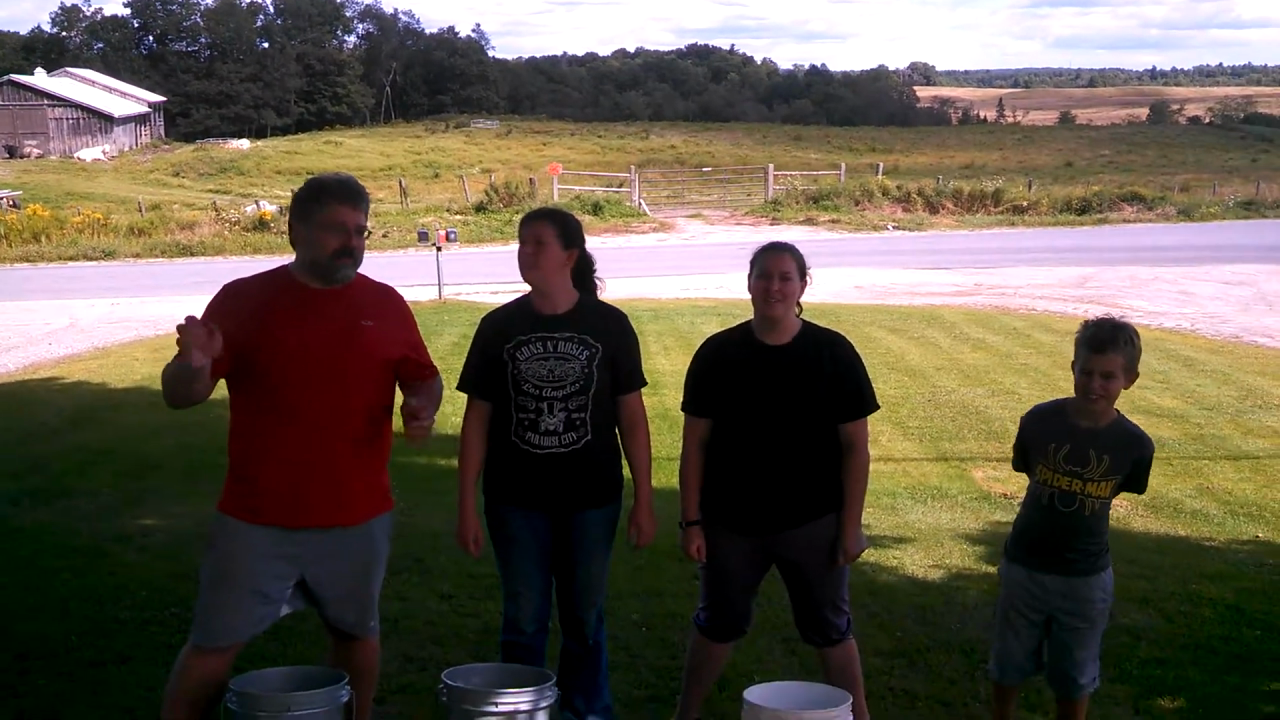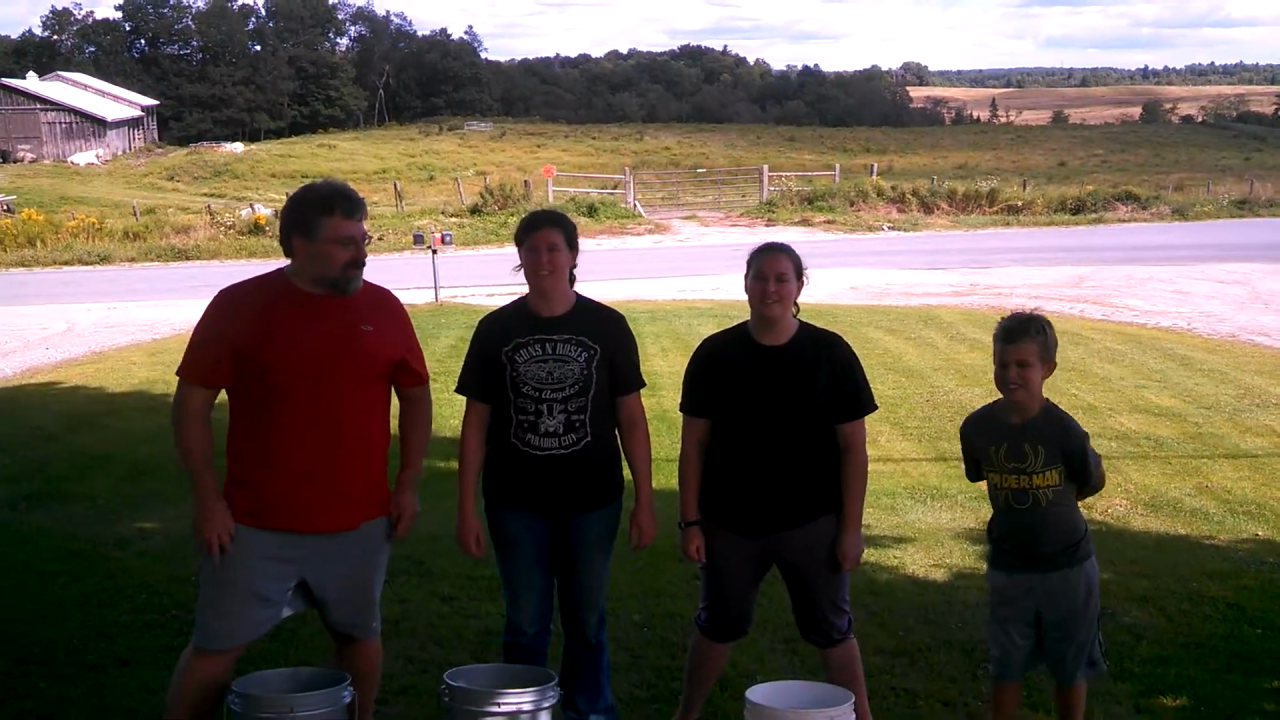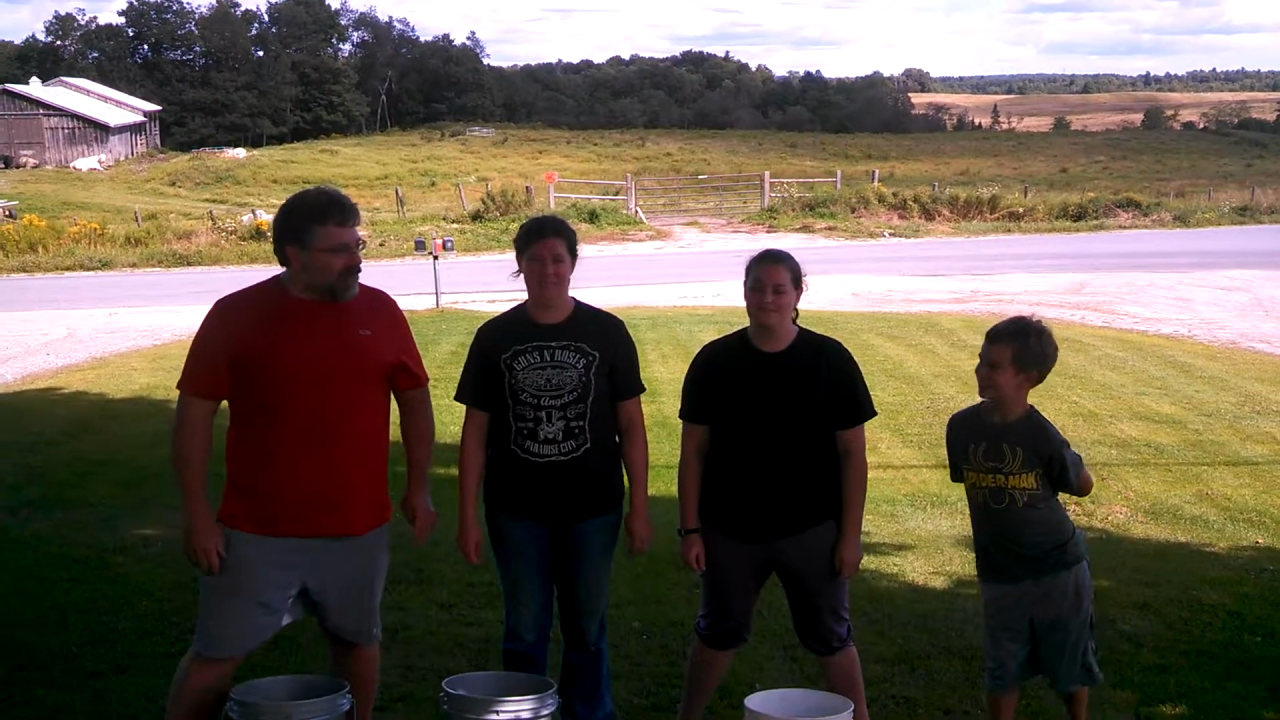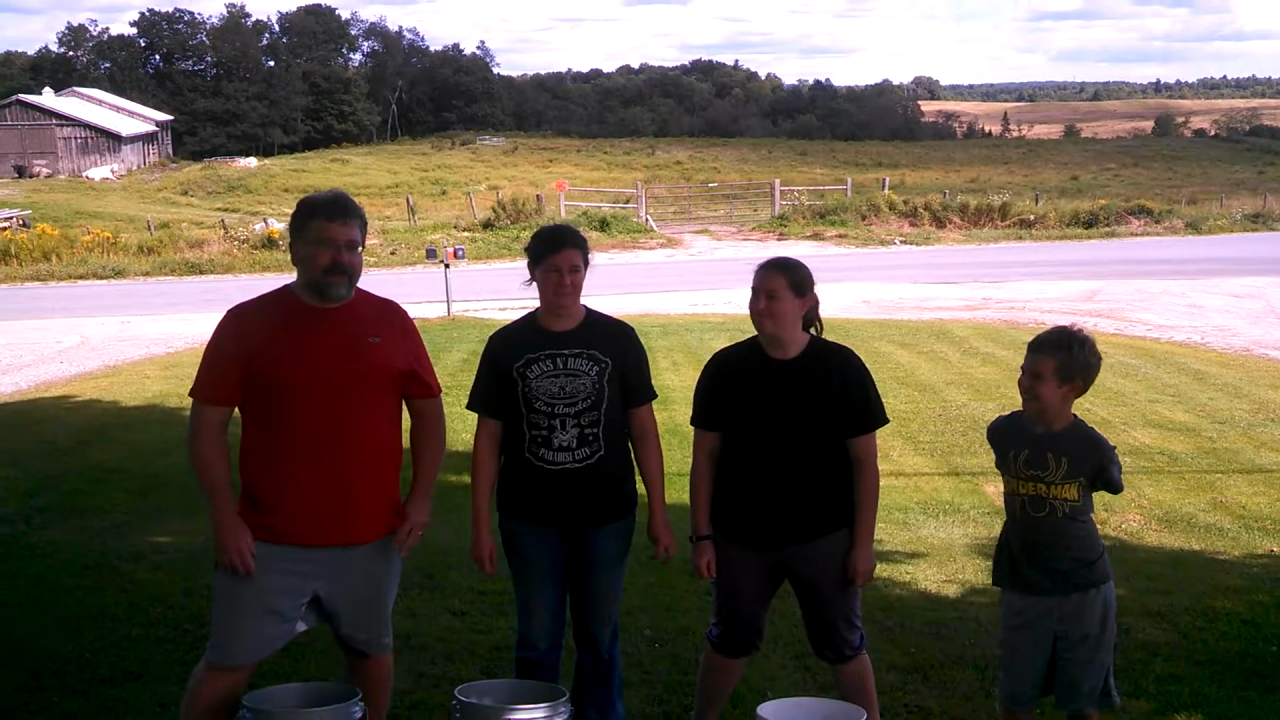
dt=0.4s
person 1, frame 1
left shoulder: (384, 304)
right shoulder: (241, 299)
left elbow: (425, 379)
right elbow: (177, 390)
left wrist: (422, 406)
right wrist: (196, 367)
left hip: (358, 516)
right hip: (256, 518)
left knee: (356, 631)
right knee: (213, 642)
person 1, frame 2
left shoulder: (382, 307)
right shoulder: (237, 305)
left elbow: (415, 395)
right elbow: (192, 401)
left wrist: (407, 484)
right wrist: (207, 497)
left hip: (358, 520)
right hip: (257, 522)
left knee: (358, 632)
right knee: (215, 645)
person 1, frame 3
left shoulder: (379, 311)
right shoulder: (234, 315)
left elbow: (414, 398)
right elbow: (194, 415)
left wrist: (419, 485)
right wrist: (198, 514)
left hip: (358, 526)
right hip: (257, 531)
left knee: (357, 638)
right knee: (216, 653)
person 1, frame 4
left shoulder: (390, 321)
right shoulder: (246, 323)
left elbow: (427, 408)
right elbow: (208, 424)
left wrist: (420, 496)
right wrist: (226, 518)
left hip: (369, 535)
right hip: (270, 539)
left knee: (369, 648)
right knee: (228, 662)
person 2, frame 1
left shoulder: (609, 324)
right shoulder: (498, 326)
left elbow: (631, 414)
right elbow: (478, 418)
left wrist: (644, 499)
right wrist: (466, 504)
left hip: (591, 498)
right hip: (516, 500)
left knee: (584, 619)
right knee: (524, 621)
person 2, frame 2
left shoulder: (607, 326)
right shoulder: (495, 329)
left elbow: (630, 415)
right elbow: (476, 421)
left wrist: (644, 499)
right wrist: (466, 506)
left hip: (592, 499)
right hip: (516, 502)
left knee: (586, 619)
right knee: (525, 622)
person 2, frame 3
left shoulder: (607, 332)
right shoulder: (494, 337)
left elbow: (630, 422)
right elbow: (476, 430)
left wrist: (639, 505)
right wrist: (467, 515)
left hip: (593, 508)
right hip: (517, 510)
left knee: (586, 628)
right knee: (525, 630)
person 2, frame 4
left shoulder: (618, 340)
right shoulder: (506, 345)
left elbow: (643, 428)
right elbow: (489, 437)
left wrist: (658, 512)
right wrist: (481, 524)
left hip: (605, 516)
right hip: (530, 518)
left knee: (598, 636)
right knee: (538, 639)
person 3, frame 1
left shoulder: (833, 352)
right shoulder: (717, 353)
left elbow: (854, 445)
right elbow: (696, 442)
left wrist: (850, 524)
right wrist: (692, 520)
left hip: (813, 520)
right hip: (731, 521)
left knee: (830, 629)
right knee: (716, 625)
person 3, frame 2
left shoulder: (831, 353)
right shoulder: (715, 354)
left elbow: (852, 446)
right elbow: (694, 443)
left wrist: (851, 526)
right wrist: (691, 520)
left hip: (812, 521)
right hip: (730, 522)
left knee: (831, 629)
right knee: (717, 625)
person 3, frame 3
left shoulder: (830, 360)
right shoulder: (714, 361)
left elbow: (852, 453)
right elbow: (694, 450)
left wrist: (850, 534)
right wrist: (690, 528)
left hip: (812, 529)
right hip: (730, 530)
left knee: (830, 637)
right knee: (718, 632)
person 3, frame 4
left shoulder: (842, 367)
right shoulder: (726, 368)
left elbow: (864, 461)
right elbow: (705, 457)
left wrist: (863, 542)
right wrist: (702, 535)
left hip: (824, 537)
right hip: (742, 538)
left knee: (843, 645)
right knee: (730, 641)
person 4, frame 1
left shoulder: (1134, 444)
right shoulder: (1039, 420)
left elbow: (1118, 492)
left wrist: (1080, 513)
right wrist: (1055, 511)
left hip: (1086, 575)
right hip: (1024, 565)
left knee: (1074, 674)
right knee: (1008, 664)
person 4, frame 2
left shoulder: (1063, 430)
right shoulder: (976, 427)
left elbow: (1093, 482)
left wrist: (1053, 500)
right wrist: (1019, 508)
left hip: (1067, 564)
right hip: (1008, 565)
left knee: (1072, 663)
right knee: (1007, 662)
person 4, frame 3
left shoulder: (1043, 437)
right shoulder: (961, 426)
left elbow: (1083, 486)
left wrist: (1039, 487)
right wrist: (1013, 487)
left hip: (1059, 568)
right hip: (999, 571)
left knee: (1068, 669)
right knee: (1002, 670)
person 4, frame 4
left shoulder: (1092, 447)
right shoulder: (1002, 432)
left elbow: (1113, 484)
left hip: (1084, 587)
right hip: (1022, 586)
right knee: (1017, 686)
